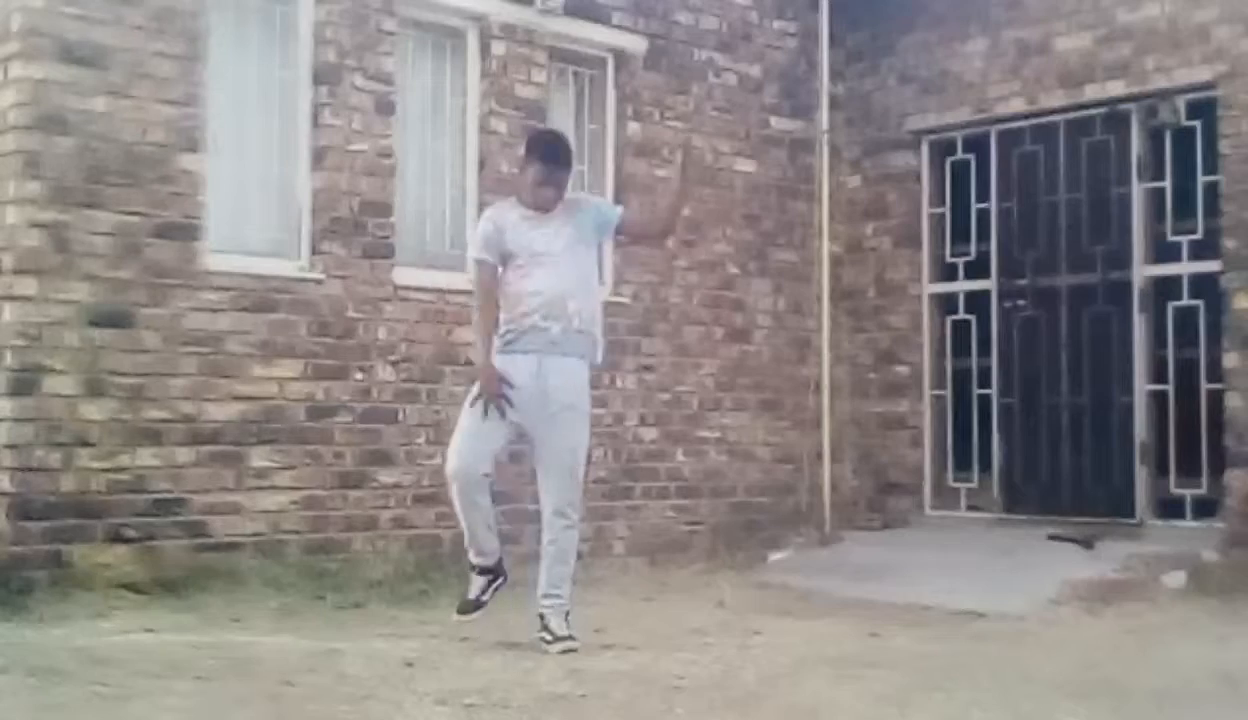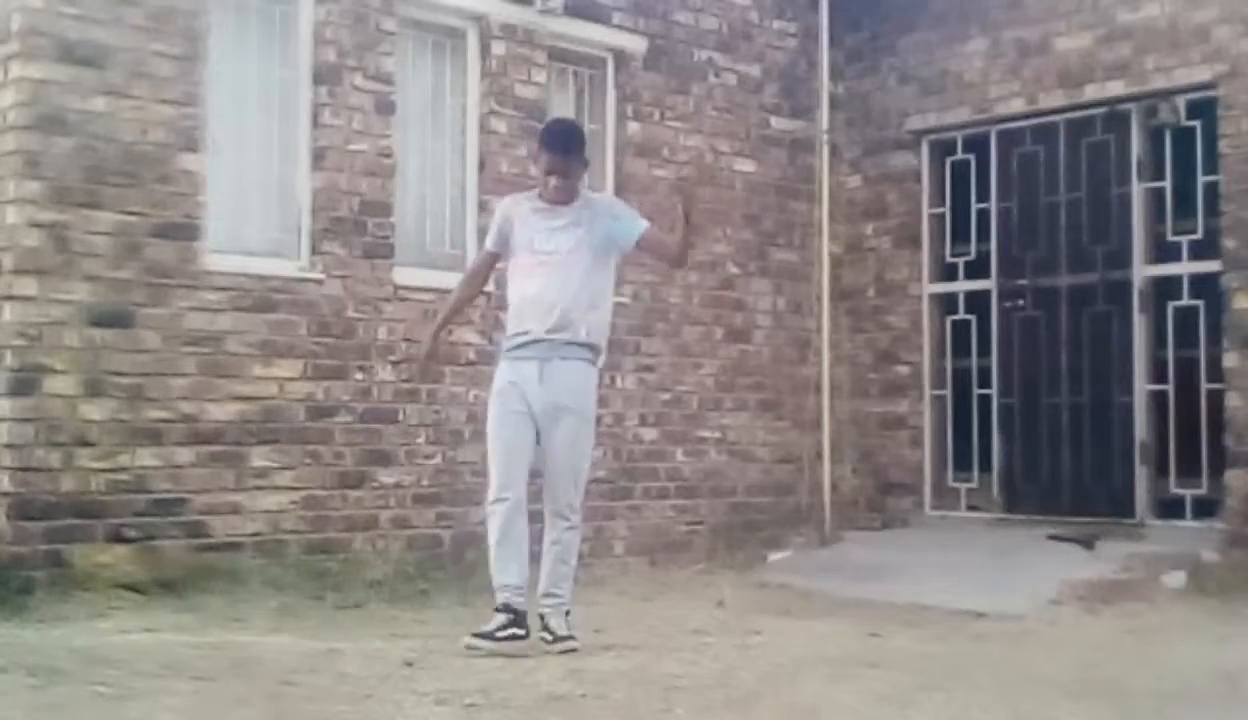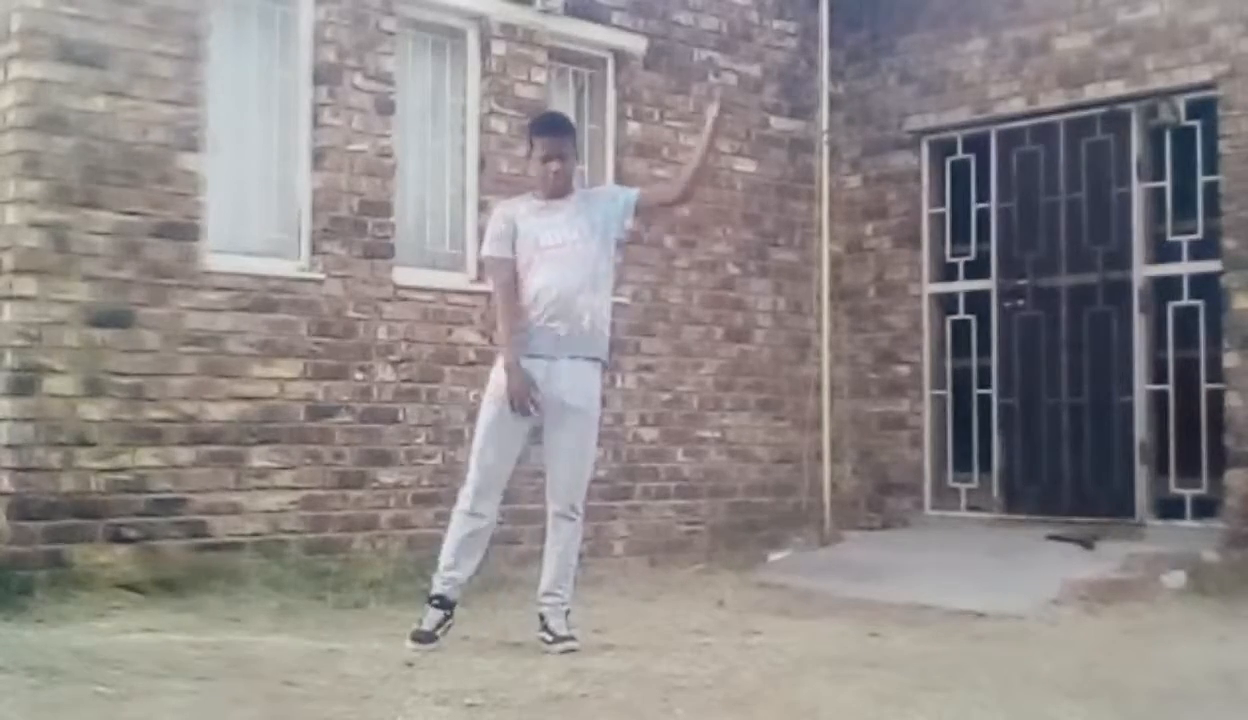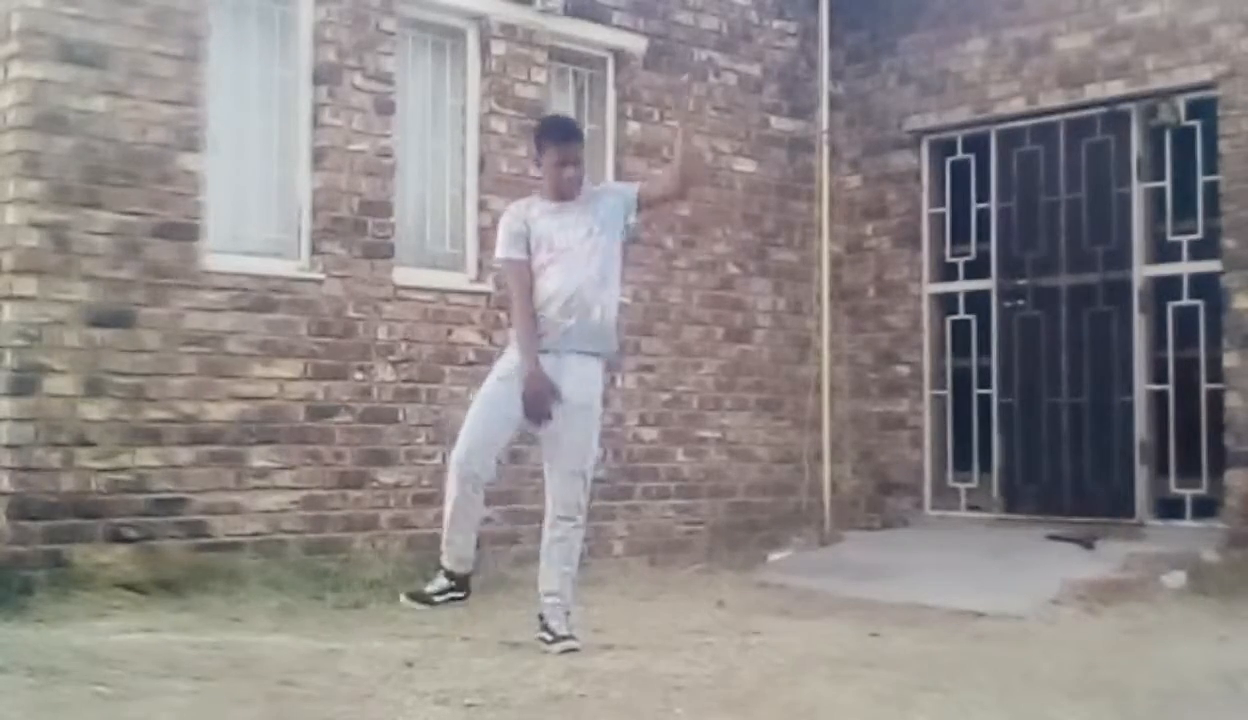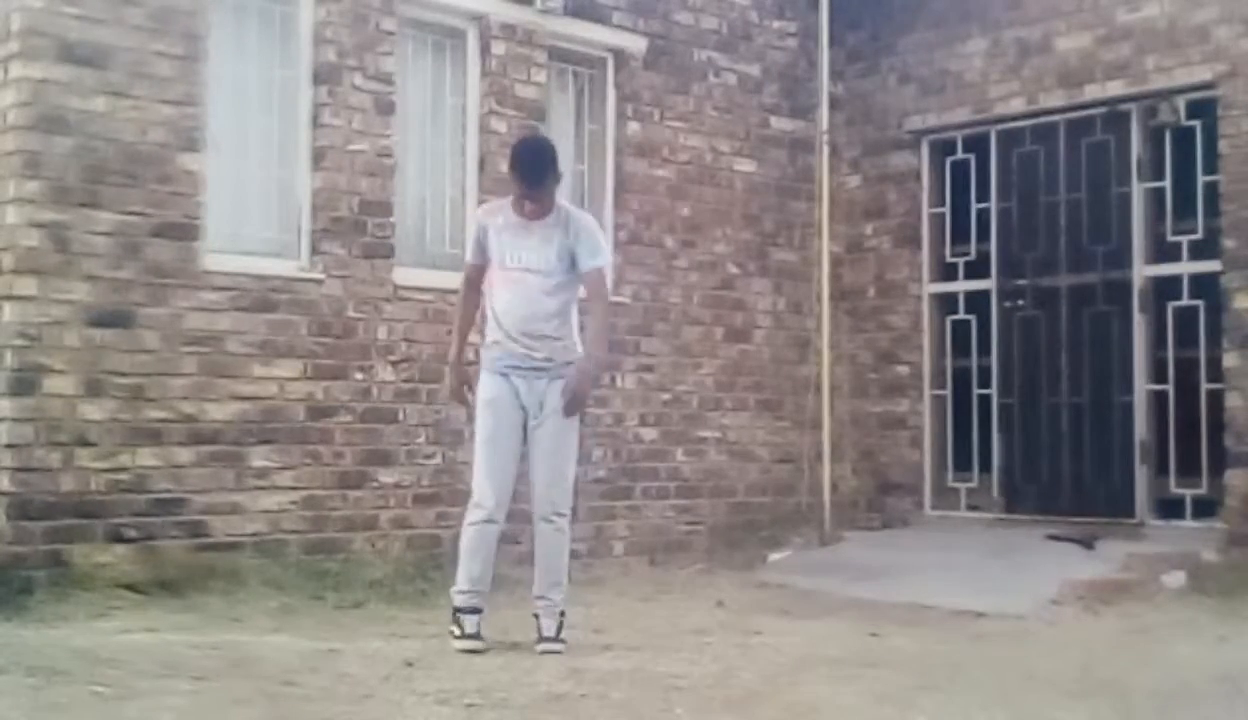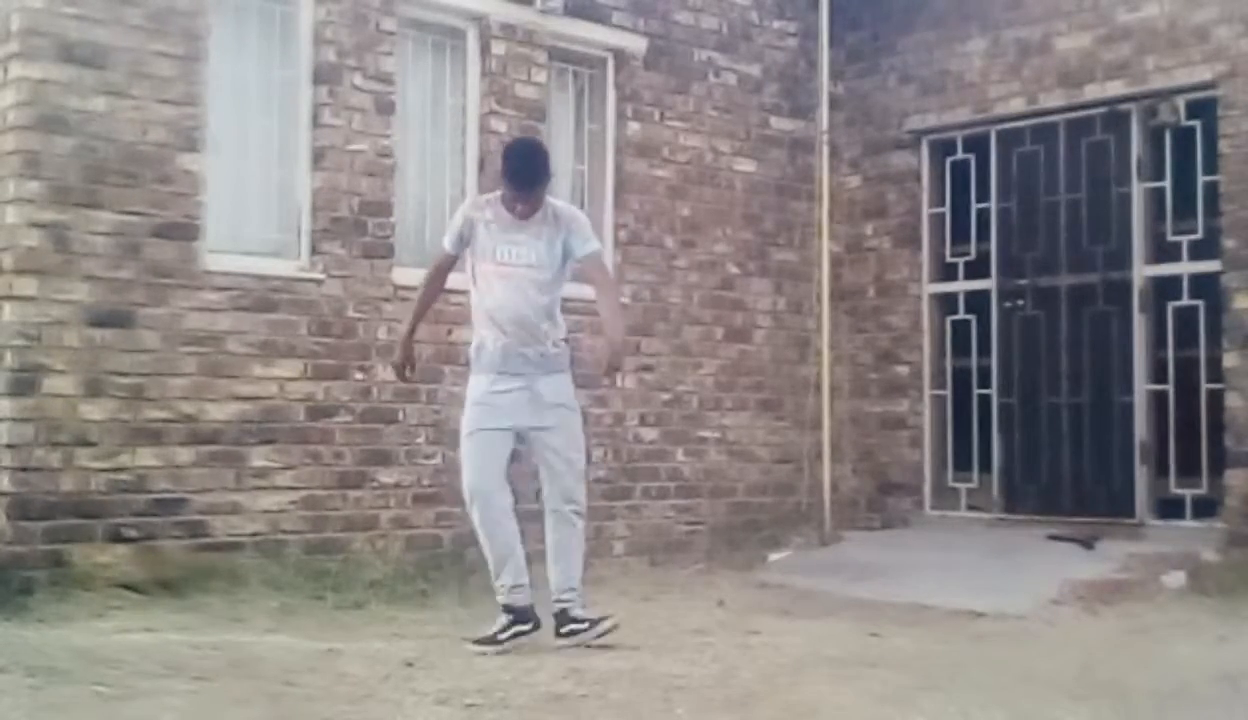
dt=0.7s
person 1, frame 1
left shoulder: (588, 212)
right shoulder: (497, 220)
left elbow: (657, 231)
right elbow: (487, 294)
left wrist: (684, 178)
right wrist: (483, 359)
left hip: (568, 365)
right hip: (511, 361)
left knee: (562, 498)
right knee: (464, 465)
left ankle: (553, 610)
right ankle: (487, 562)
person 1, frame 2
left shoulder: (607, 213)
right shoulder: (512, 211)
left elbow: (675, 255)
right elbow: (479, 273)
left wrist: (686, 213)
right wrist: (437, 328)
left hip: (573, 368)
right hip: (517, 365)
left knee: (564, 500)
right knee: (505, 490)
left ankle: (554, 611)
right ankle: (510, 609)
person 1, frame 3
left shoulder: (606, 204)
right shoulder: (508, 215)
left elbow: (678, 193)
right elbow: (504, 295)
left wrist: (709, 129)
right wrist: (512, 366)
left hip: (579, 370)
right hip: (520, 364)
left knee: (567, 501)
right knee: (481, 487)
left ankle: (553, 612)
right ankle: (442, 599)
person 1, frame 4
left shoulder: (612, 201)
right shoulder: (519, 217)
left elbow: (678, 187)
right elbow: (521, 296)
left wrist: (683, 122)
right wrist: (531, 368)
left hip: (582, 364)
right hip: (526, 356)
left knee: (569, 496)
right knee: (468, 459)
left ankle: (554, 613)
right ankle: (455, 571)
person 1, frame 5
left shoulder: (580, 228)
right shoulder: (488, 219)
left elbow: (597, 303)
right elbow: (471, 289)
left wrist: (589, 370)
right wrist: (457, 358)
left hip: (557, 377)
right hip: (499, 373)
left knee: (552, 502)
right knee: (488, 496)
left ankle: (550, 612)
right ankle: (467, 608)
person 1, frame 6
left shoulder: (568, 222)
right shoulder: (474, 214)
left elbow: (602, 280)
right elbow: (439, 272)
left wrist: (616, 332)
right wrist: (407, 335)
left hip: (550, 373)
right hip: (491, 372)
left knee: (566, 494)
right knee: (481, 485)
left ankle: (569, 609)
right ankle: (516, 604)
